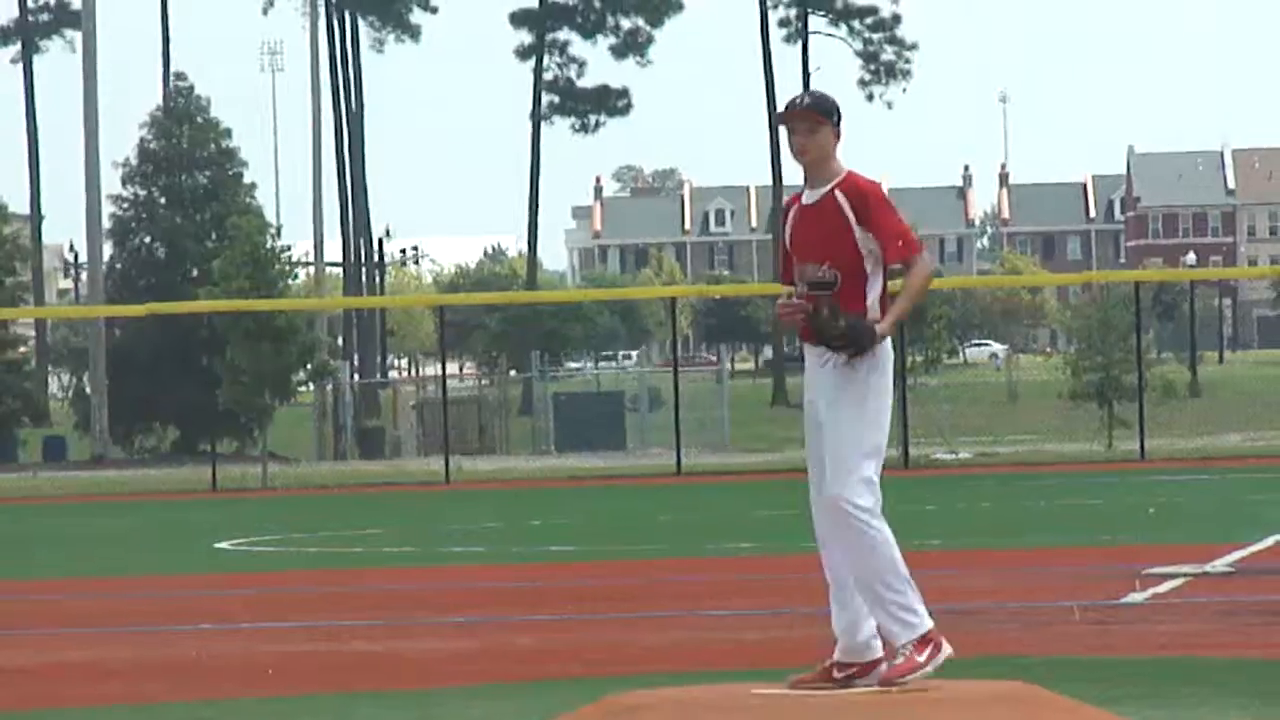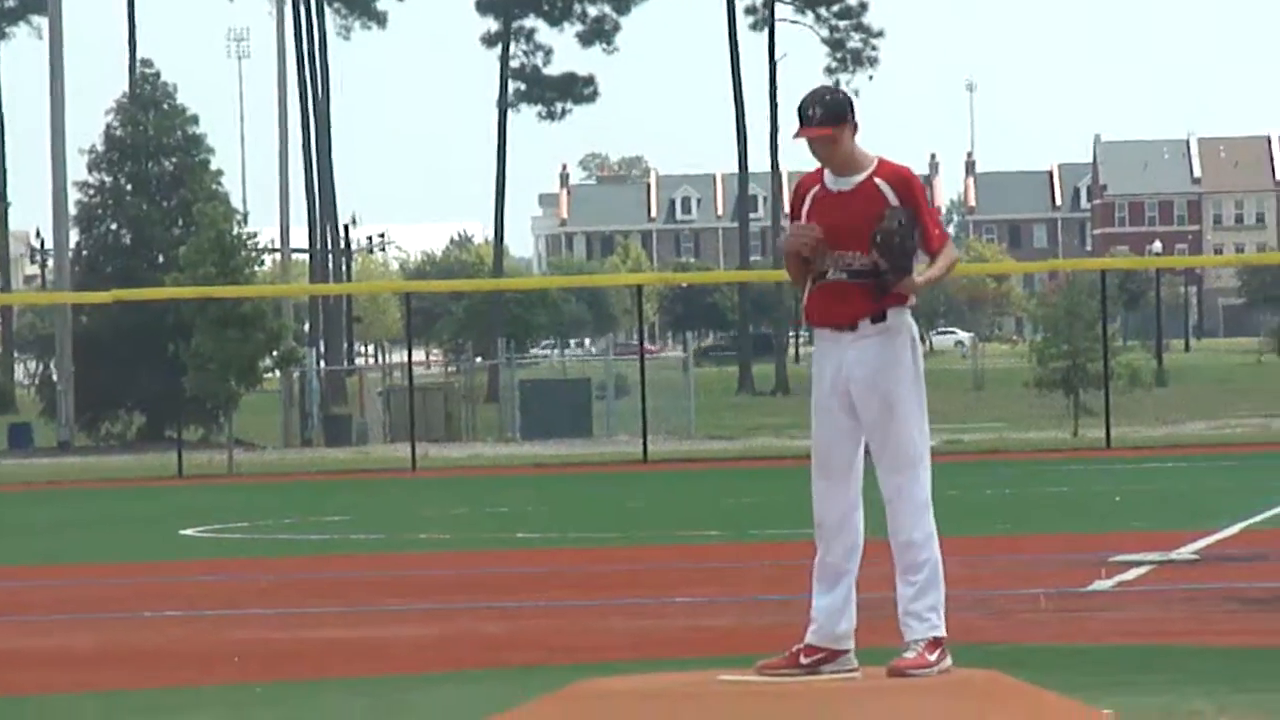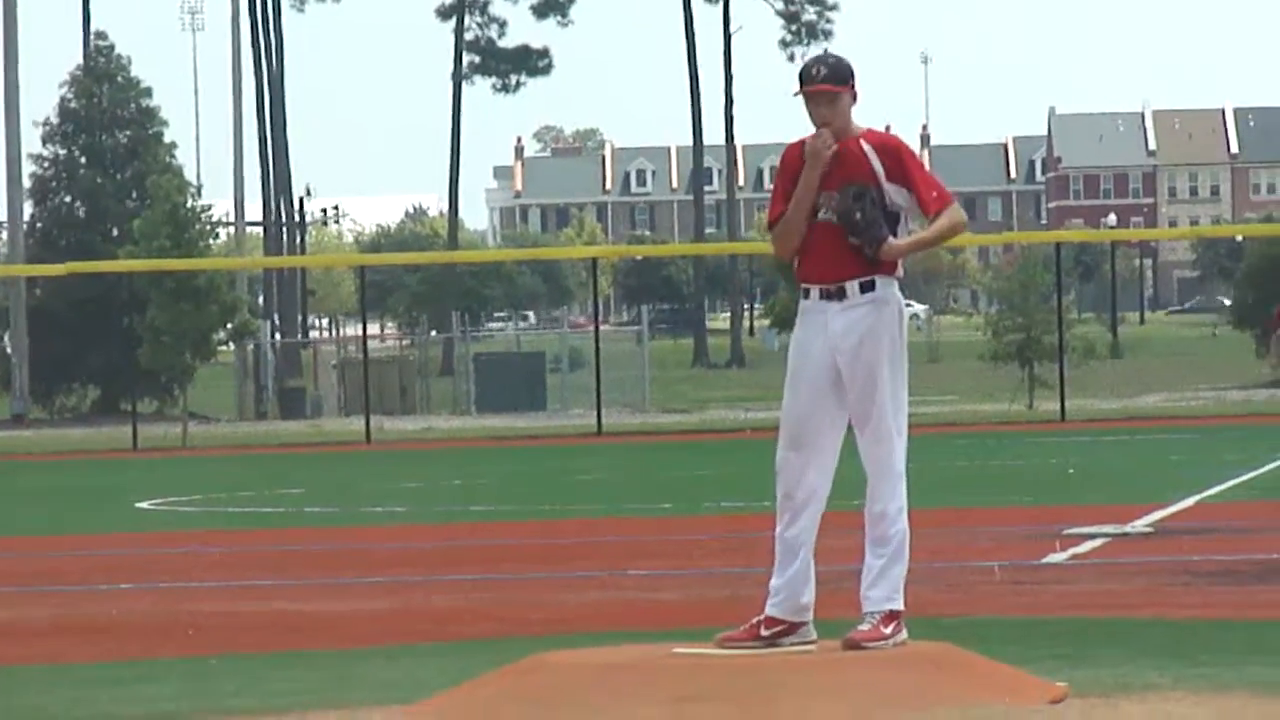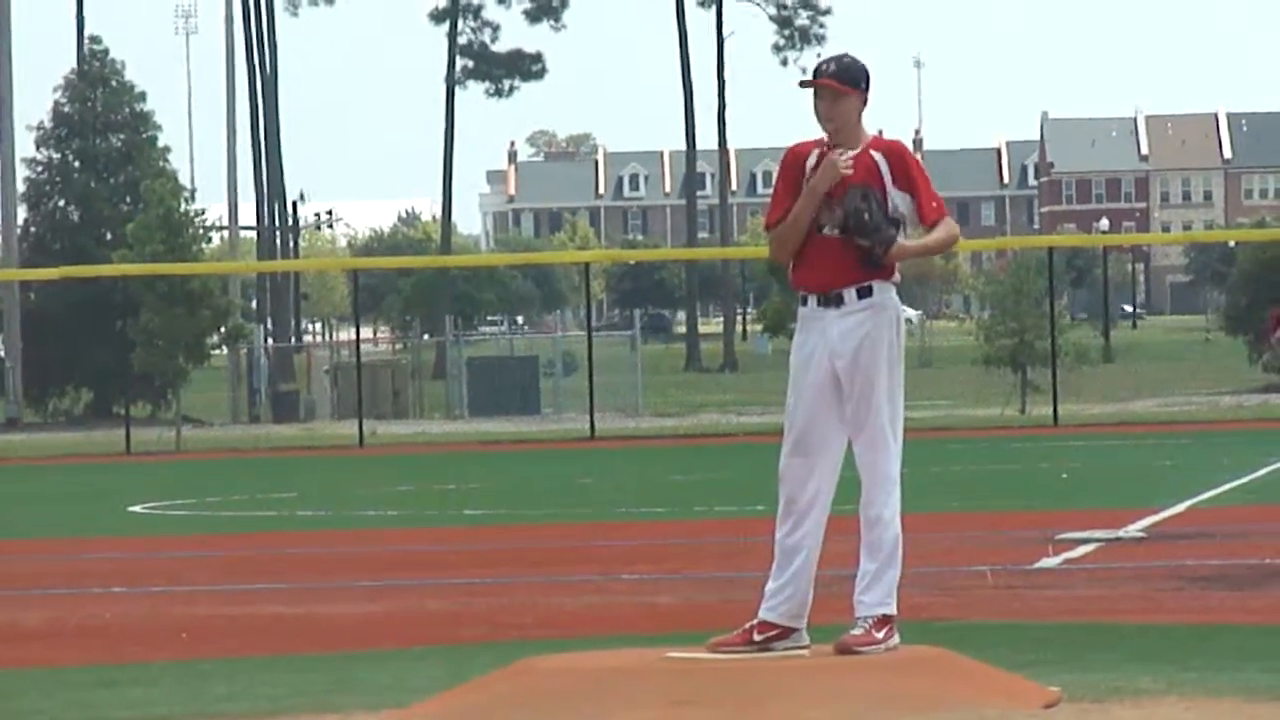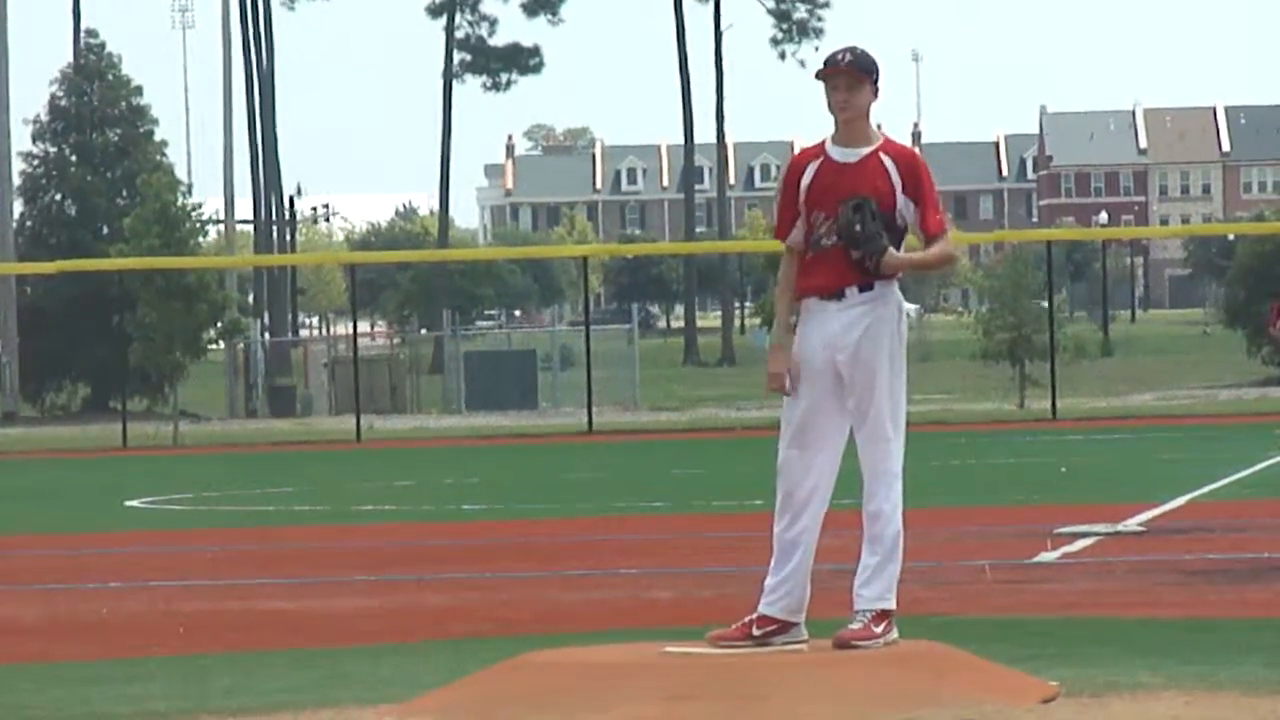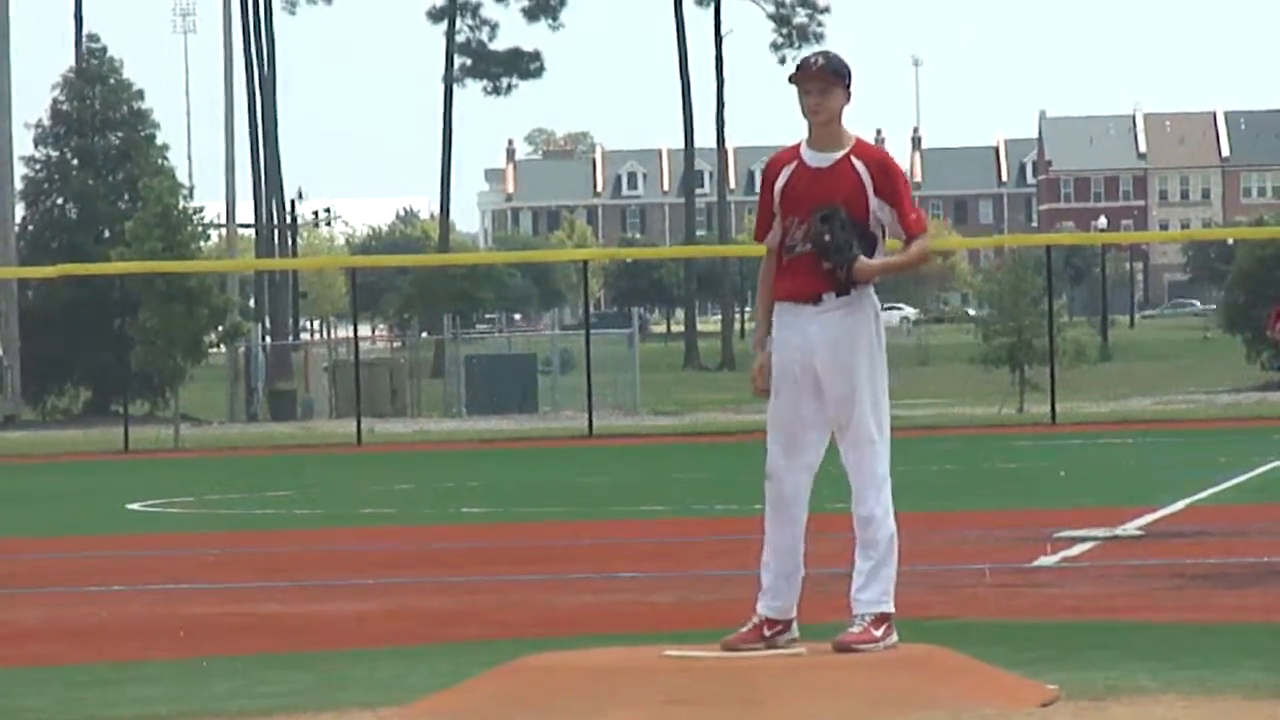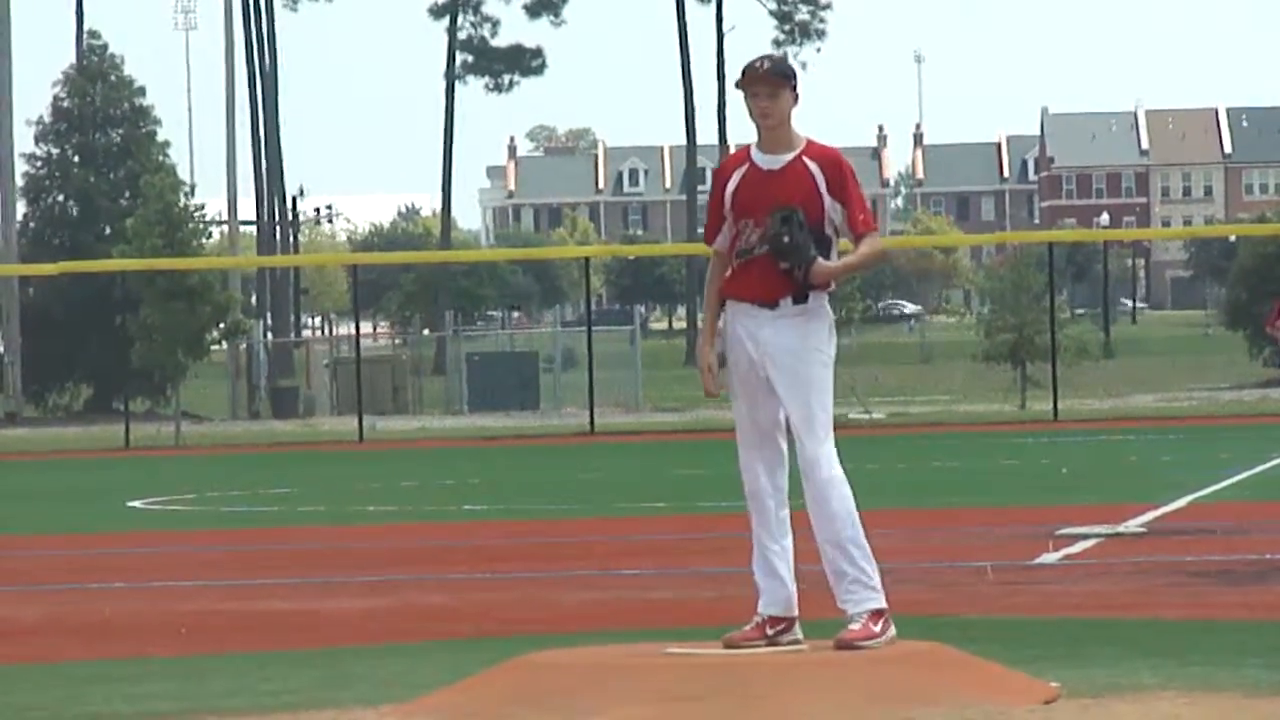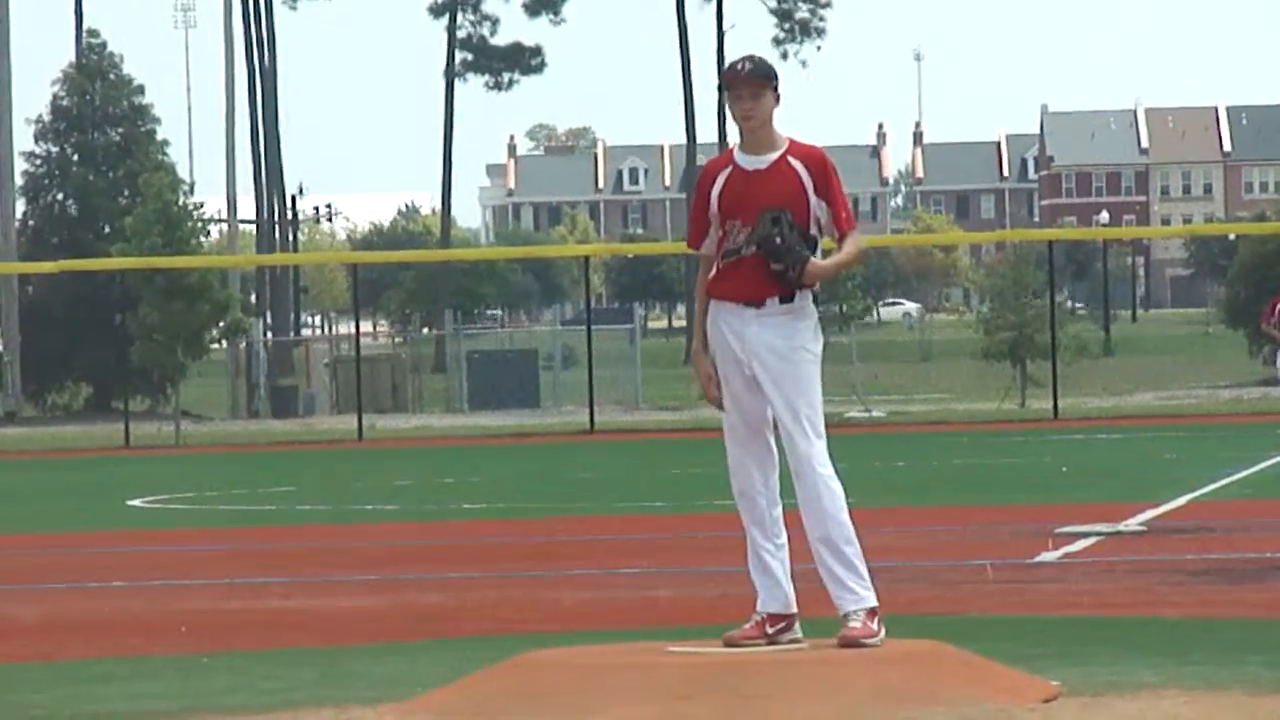
dt=0.5s
person 1, frame 1
left shoulder: (861, 195)
right shoulder: (794, 208)
left elbow: (920, 264)
left wrist: (888, 320)
right wrist: (782, 303)
left hip: (860, 359)
right hip: (815, 360)
left knee: (850, 496)
right knee: (828, 506)
left ankle: (917, 635)
right ankle: (858, 652)
person 1, frame 2
left shoulder: (897, 180)
right shoulder: (807, 191)
left elbow: (946, 250)
left wrist: (922, 279)
right wrist: (792, 250)
left hip: (886, 341)
right hip: (828, 347)
left knee: (906, 486)
right knee: (832, 494)
left ankle: (927, 635)
right ankle: (829, 639)
person 1, frame 3
left shoulder: (886, 150)
right shoulder: (796, 157)
left elbow: (954, 217)
right elbow: (781, 248)
left wrist: (904, 244)
right wrist: (813, 172)
left hip: (871, 309)
right hip: (813, 314)
left knee: (883, 456)
right knee: (798, 461)
left ankle: (886, 608)
right ankle: (788, 611)
person 1, frame 4
left shoulder: (891, 156)
right shoulder: (799, 161)
left elbow: (947, 229)
right elbow: (778, 251)
left wrist: (908, 247)
right wrist: (817, 188)
left hip: (869, 315)
right hip: (812, 320)
left knee: (878, 462)
right knee: (802, 468)
left ankle: (878, 614)
right ankle: (781, 616)
person 1, frame 5
left shoulder: (901, 162)
right shoulder: (804, 166)
left elbow: (945, 249)
right elbow: (792, 258)
left wrist: (903, 259)
right wrist: (779, 342)
left hip: (873, 315)
right hip: (815, 320)
left knee: (880, 461)
right knee: (799, 469)
left ankle: (877, 608)
right ankle: (779, 610)
person 1, frame 6
left shoulder: (874, 164)
right shoulder: (779, 169)
left elbow: (921, 244)
right elbow: (771, 260)
left wrist: (877, 266)
right wrist: (760, 343)
left hip: (849, 319)
right hip: (790, 323)
left knee: (867, 465)
right knee: (783, 470)
left ankle: (876, 611)
right ankle: (776, 611)
person 1, frame 7
left shoulder: (827, 164)
right shoulder: (730, 173)
left elbow: (871, 242)
right elbow: (719, 262)
left wrist: (835, 267)
right wrist: (707, 339)
left hip: (802, 322)
right hip: (743, 325)
left knee: (817, 458)
right knee: (759, 467)
left ankle: (867, 606)
right ankle: (777, 610)
person 1, frame 8
left shoulder: (811, 163)
right shoulder: (713, 175)
left elbow: (852, 240)
right elbow: (705, 266)
left wrist: (827, 266)
right wrist: (699, 348)
left hip: (788, 322)
right hip: (728, 325)
left knee: (808, 457)
right knee: (748, 466)
left ankle: (860, 604)
right ankle: (776, 609)
